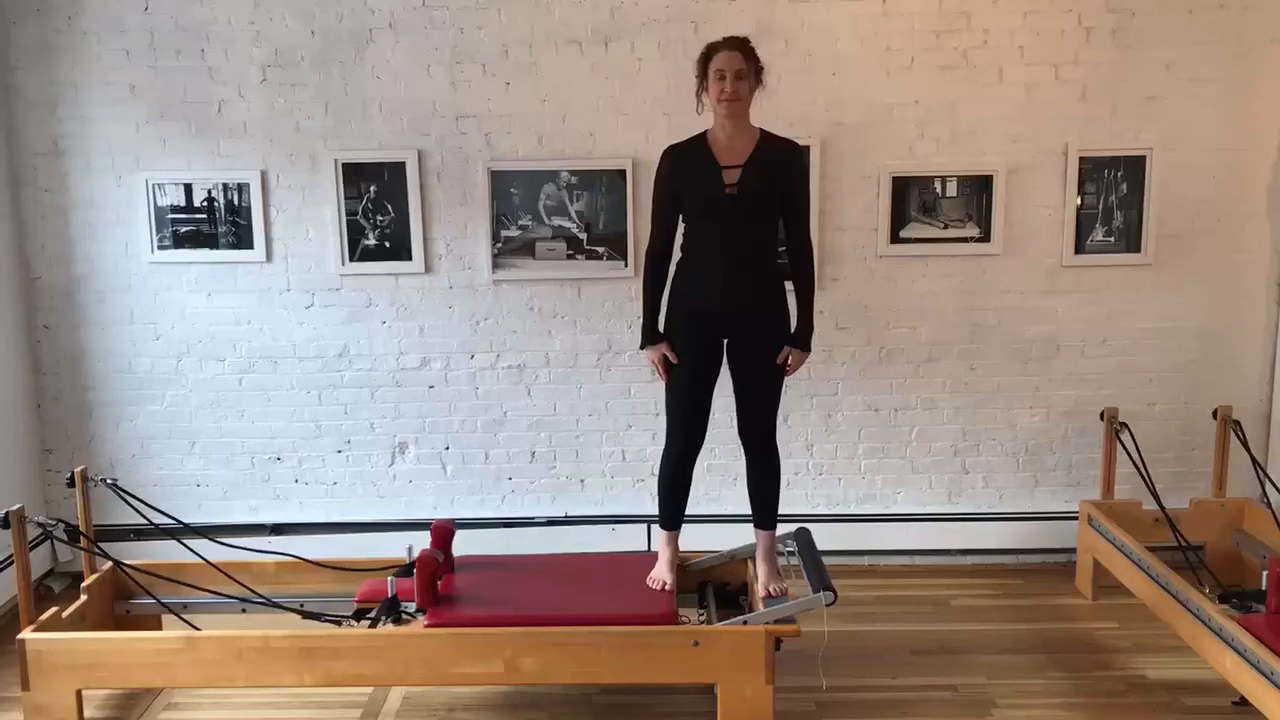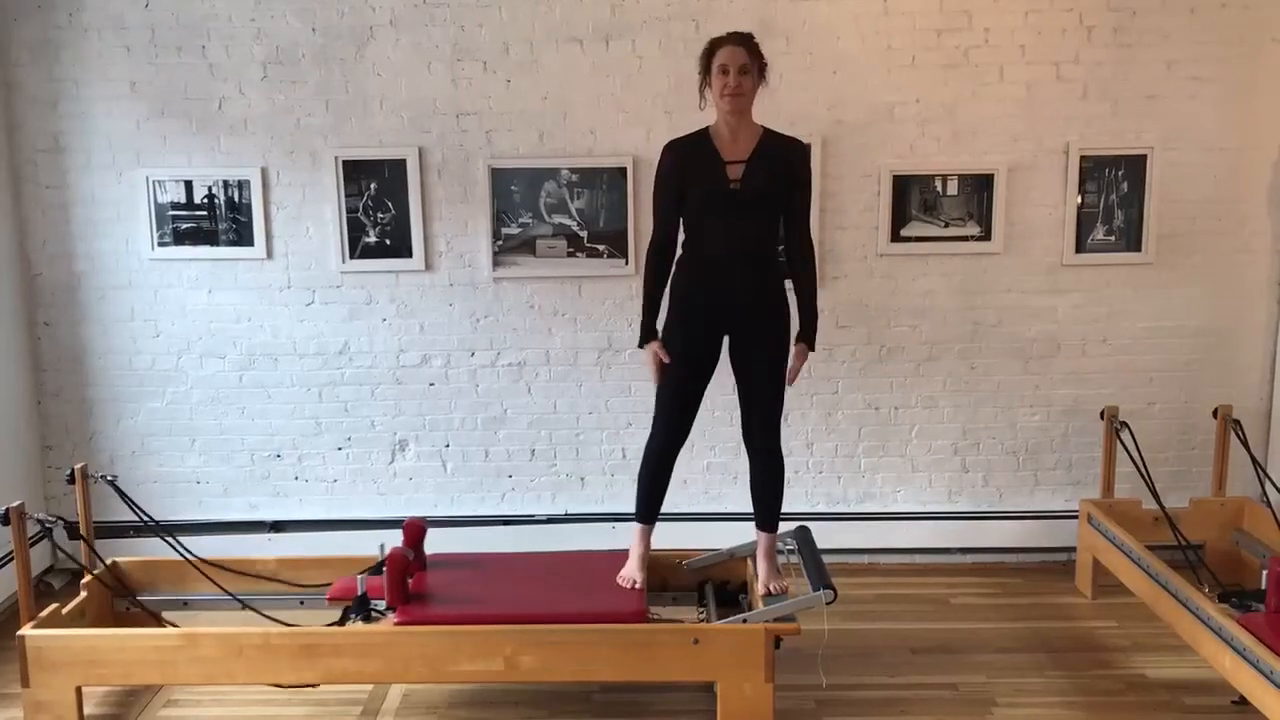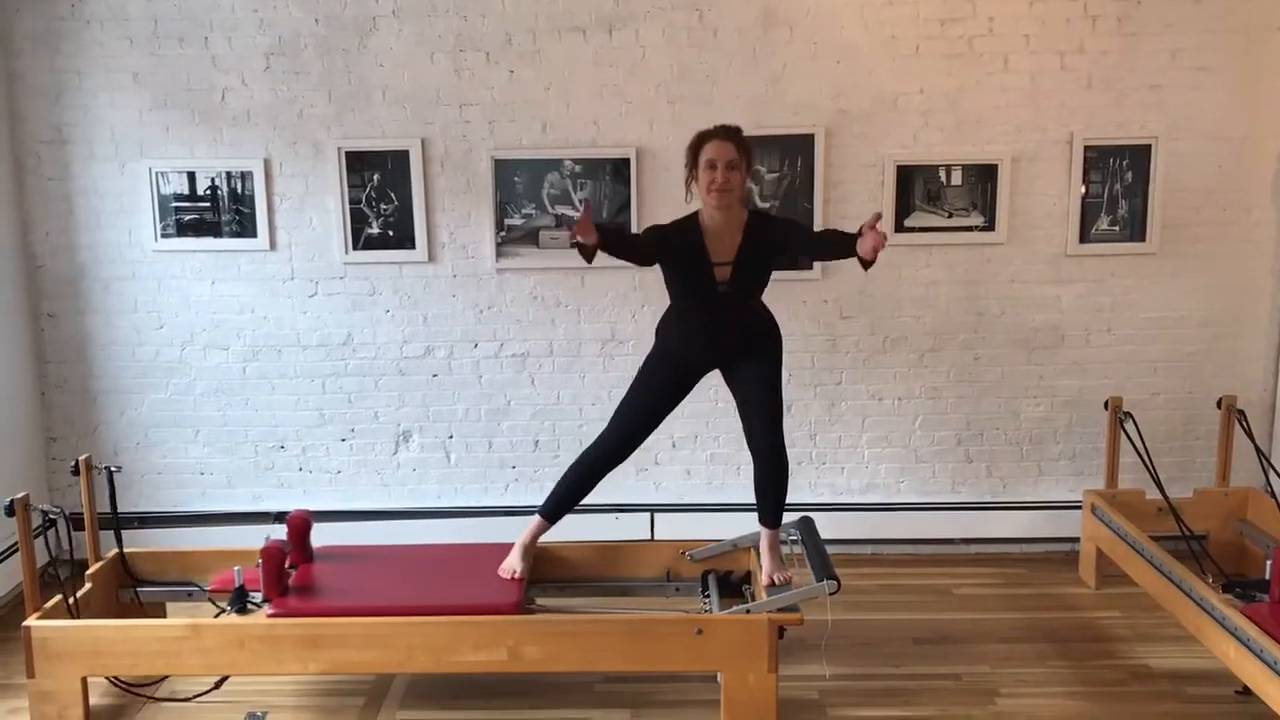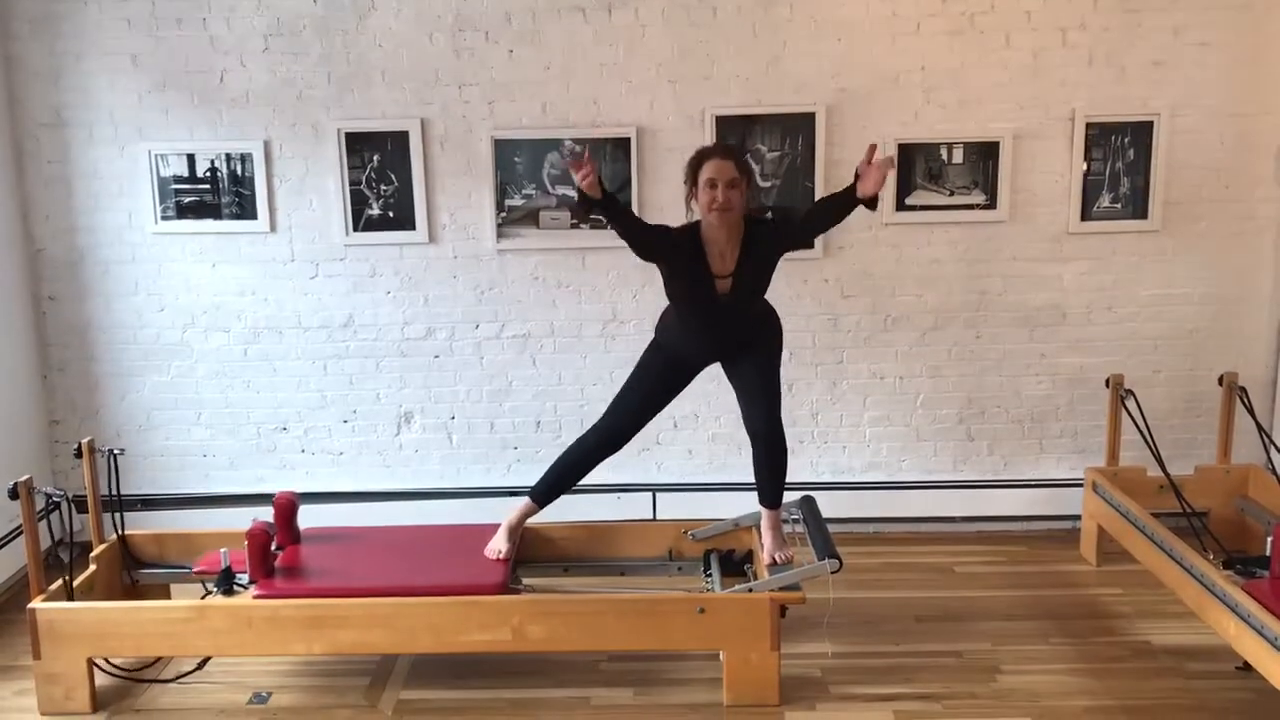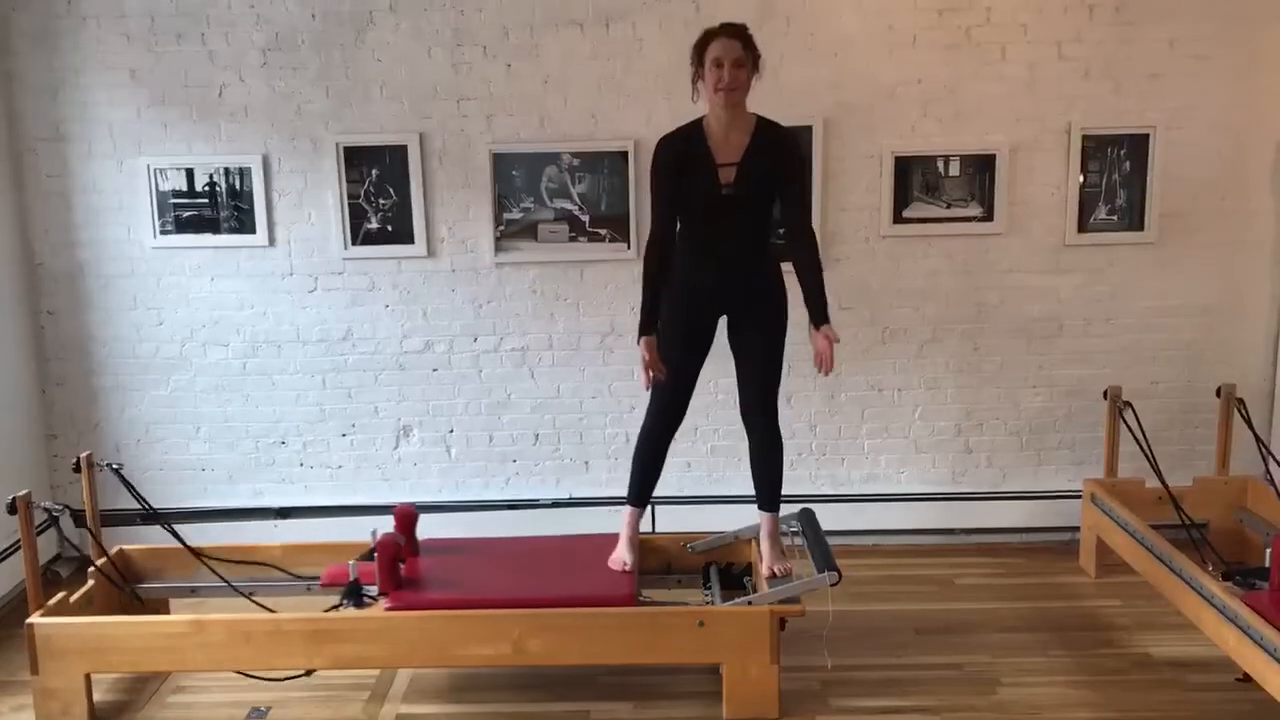
dt=1s
person 1, frame 1
left shoulder: (785, 156)
right shoulder: (679, 159)
left elbow: (800, 247)
right elbow: (659, 246)
left wrist: (803, 330)
right wrist: (650, 330)
left hip: (761, 311)
right hip: (693, 310)
left knee: (759, 436)
right knee: (683, 436)
left ankle: (765, 555)
right ankle: (667, 550)
person 1, frame 2
left shoulder: (788, 154)
right shoulder: (681, 153)
left elbow: (799, 244)
right elbow: (662, 243)
left wrist: (806, 329)
right wrist: (649, 330)
left hip: (763, 309)
right hip: (695, 307)
left knee: (763, 435)
right knee: (668, 430)
left ankle: (766, 555)
right ankle: (640, 546)
person 1, frame 3
left shoulder: (769, 231)
right shoulder: (673, 237)
left elbow: (816, 242)
right elbow: (633, 246)
left wrist: (858, 246)
right wrist: (594, 238)
left hip: (751, 347)
right hip: (681, 348)
left knee: (768, 443)
right knee: (615, 442)
left ankle: (770, 547)
right ankle: (529, 538)
person 1, frame 4
left shoulder: (767, 238)
right shoulder: (674, 245)
left elbow: (815, 218)
right elbow: (630, 227)
left wrist: (859, 192)
right wrist: (595, 194)
left hip: (752, 343)
right hip: (680, 345)
left knee: (767, 431)
right knee: (609, 432)
left ankle: (771, 526)
right ankle: (517, 519)
person 1, frame 5
left shoulder: (779, 145)
right shoulder: (674, 148)
left elbow: (799, 233)
right elbow: (660, 238)
left wrist: (819, 319)
right wrist: (648, 328)
left hip: (758, 293)
right hip: (689, 292)
left knee: (761, 415)
right knee: (664, 412)
left ankle: (769, 535)
right ankle: (629, 529)
